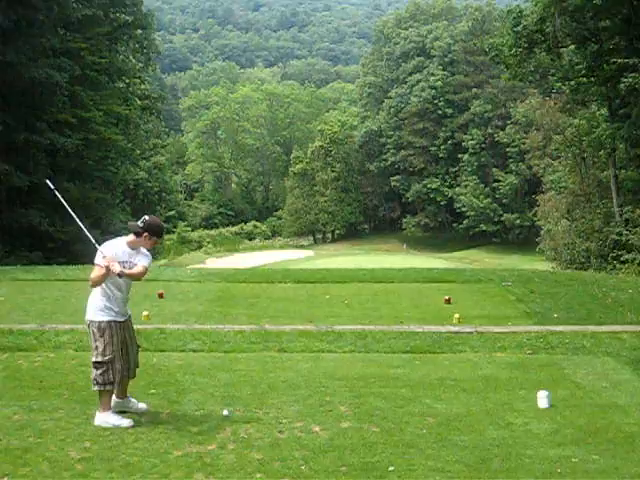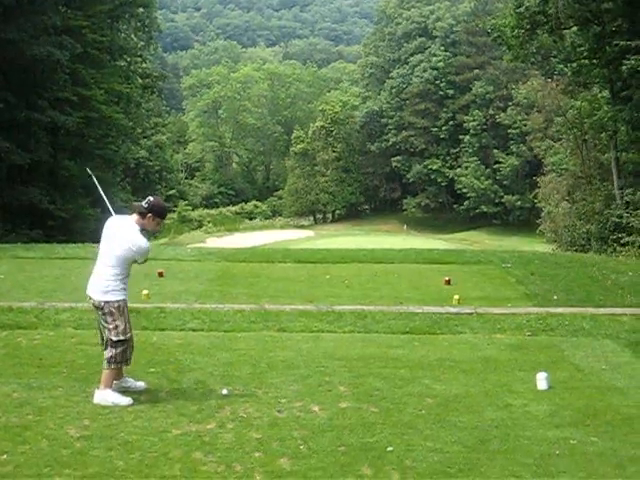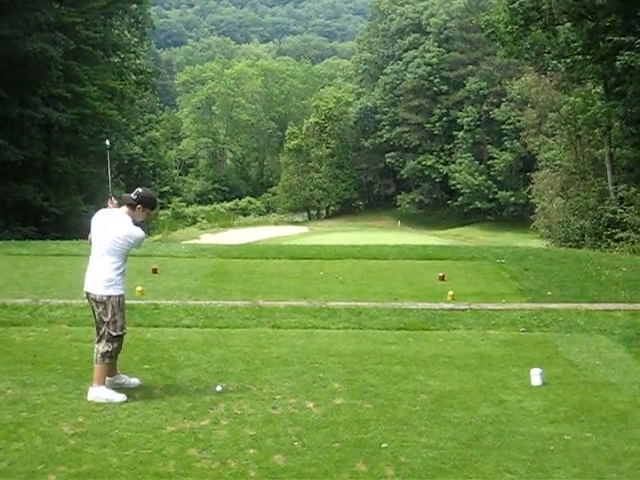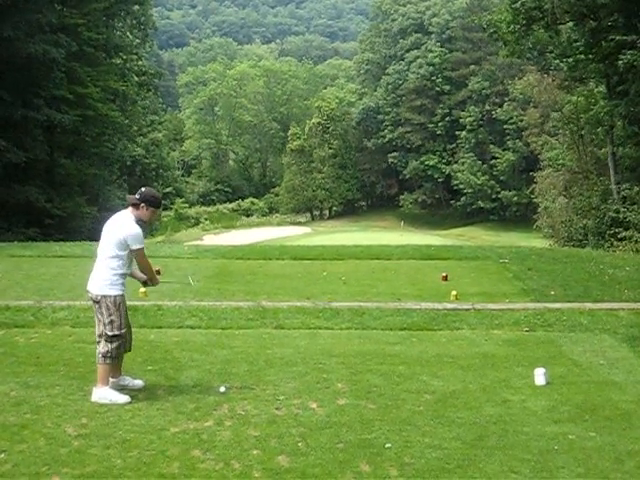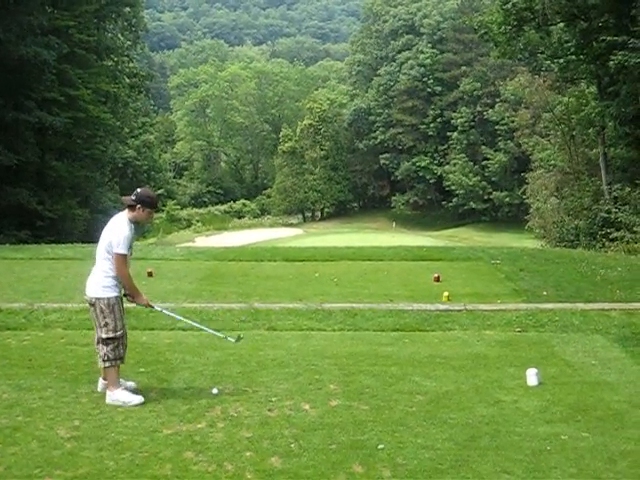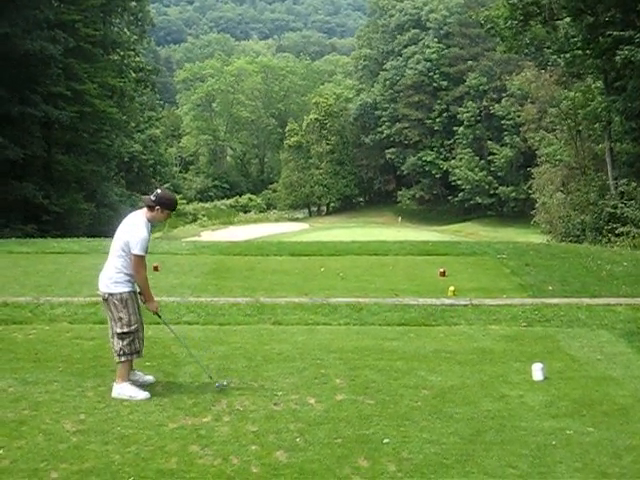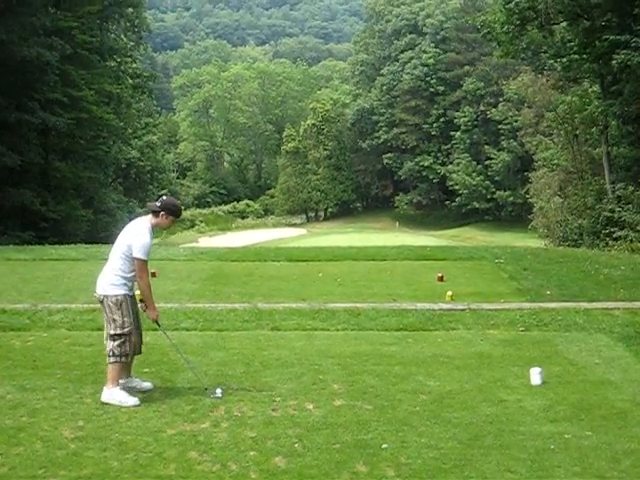
dt=0.5s
person 1, frame 1
left shoulder: (144, 256)
right shoulder: (109, 248)
left elbow: (139, 274)
right elbow: (93, 282)
left wrist: (120, 271)
right wrist: (104, 269)
left hip: (122, 314)
right hip: (101, 315)
left knee: (128, 357)
right knee: (107, 361)
left ankle: (121, 398)
right ankle: (104, 413)
person 1, frame 2
left shoulder: (115, 220)
right shoulder: (140, 243)
right elbow: (142, 260)
left hip: (100, 289)
right hip: (110, 295)
left knee: (117, 338)
right knee: (120, 340)
left ankle: (118, 379)
right ankle: (104, 391)
person 1, frame 3
left shoulder: (100, 215)
right shoulder: (136, 233)
right wrist: (117, 211)
left hip: (93, 284)
right hip: (109, 290)
left knee: (112, 334)
right knee: (109, 336)
left ankle: (112, 375)
right ankle: (97, 388)
person 1, frame 4
left shoulder: (118, 219)
right shoulder: (132, 229)
right elbow: (143, 262)
left wrist: (140, 277)
right wrist: (152, 278)
left hip: (106, 286)
right hip: (107, 289)
left knee: (121, 333)
right knee: (110, 337)
left ankle: (116, 377)
right ankle: (101, 389)
person 1, frame 5
left shoulder: (122, 221)
right shoulder: (122, 231)
right elbow: (121, 271)
left wrist: (129, 291)
right wrist: (138, 295)
left hip: (107, 289)
right hip: (104, 292)
left knee: (113, 337)
right knee: (113, 338)
left ankle: (107, 379)
right ankle: (114, 390)
person 1, frame 6
left shoulder: (138, 217)
right shoulder: (140, 232)
right elbow: (139, 271)
left wrist: (142, 292)
right wrist: (149, 299)
left hip: (121, 284)
right hip: (117, 287)
left knee: (133, 330)
right knee: (127, 333)
left ankle: (128, 372)
right ankle: (121, 384)
person 1, frame 7
left shoulder: (140, 223)
right shoulder: (143, 236)
right elbow: (142, 276)
left wrist: (147, 301)
right wrist: (151, 306)
left hip: (121, 288)
right hip: (114, 290)
left knee: (132, 334)
right knee: (120, 337)
left ankle: (125, 378)
right ankle: (111, 389)
